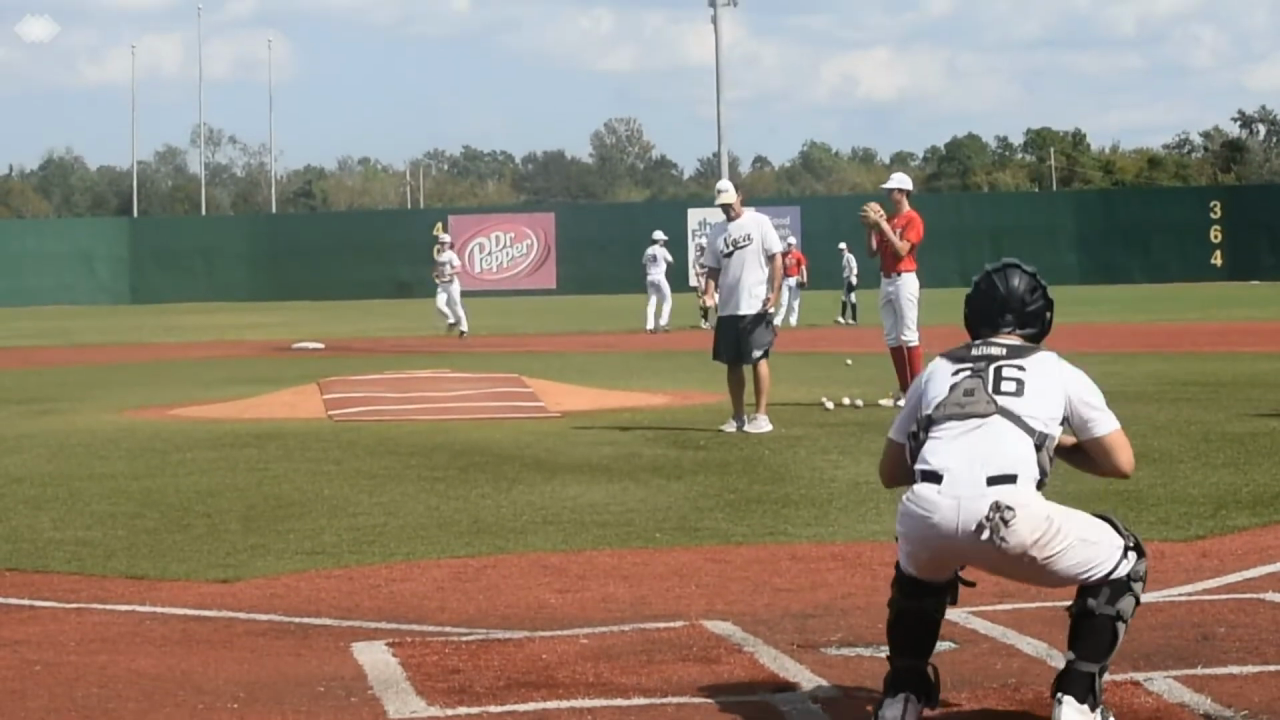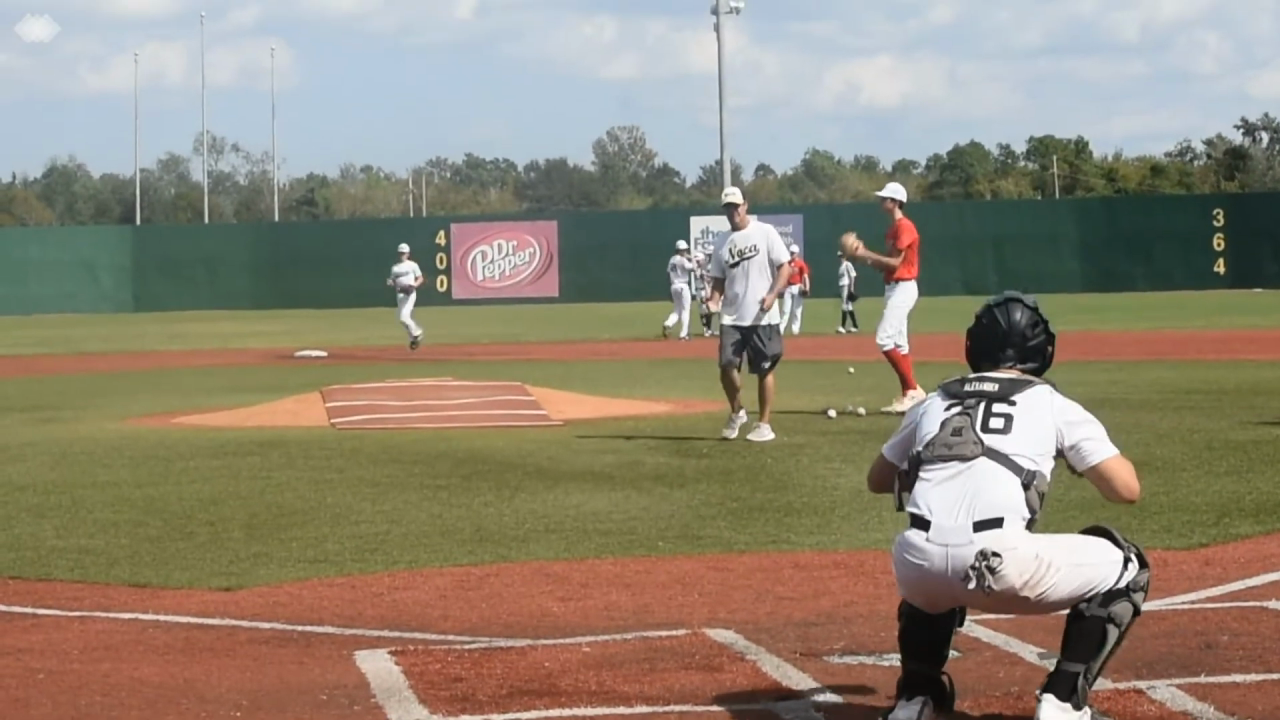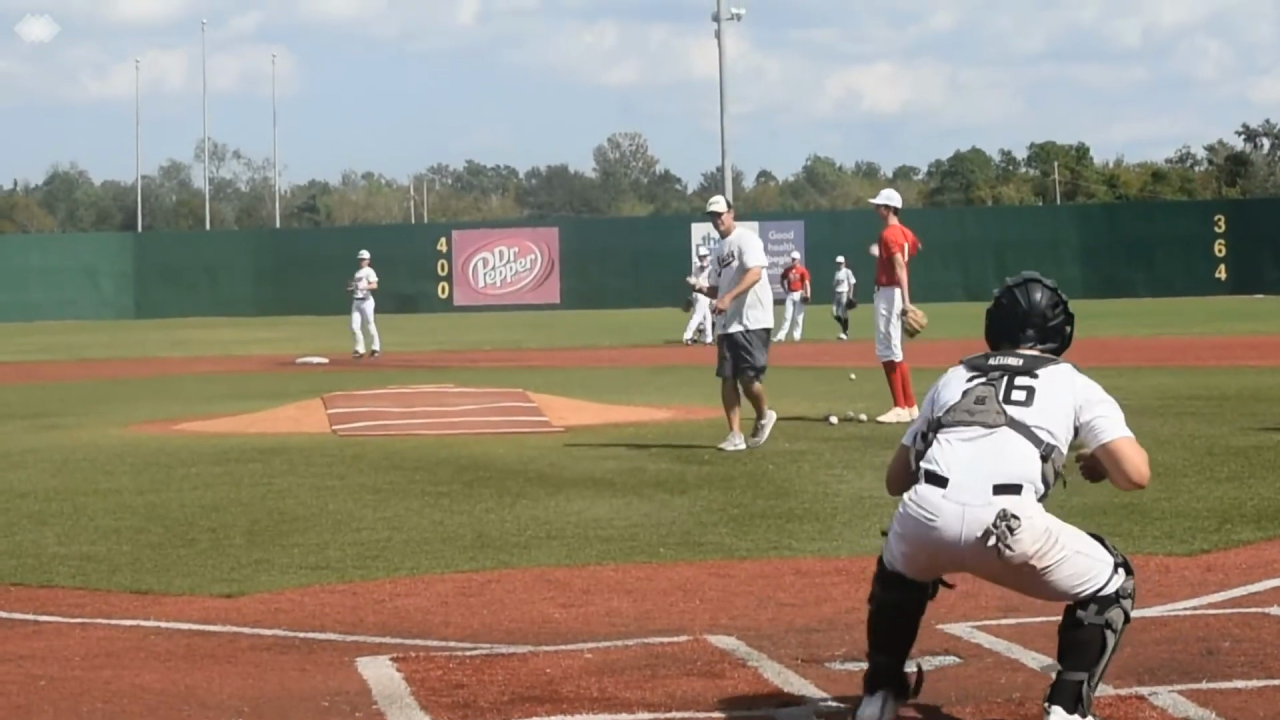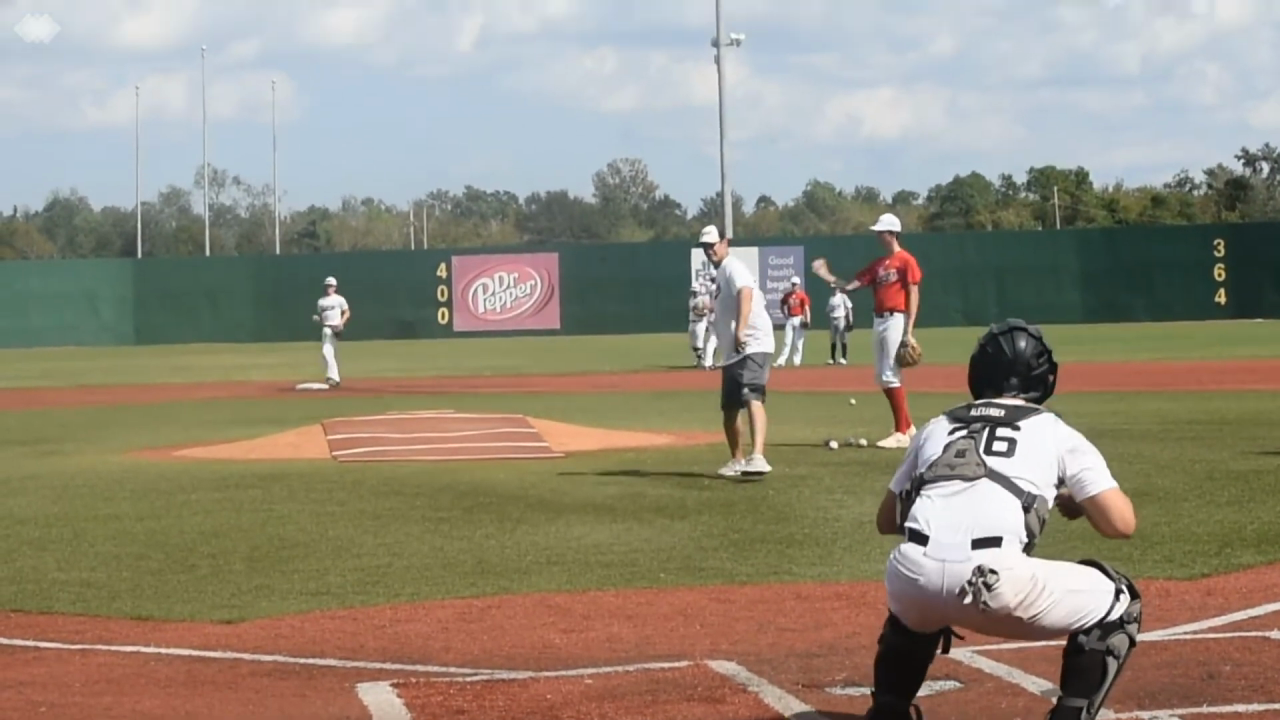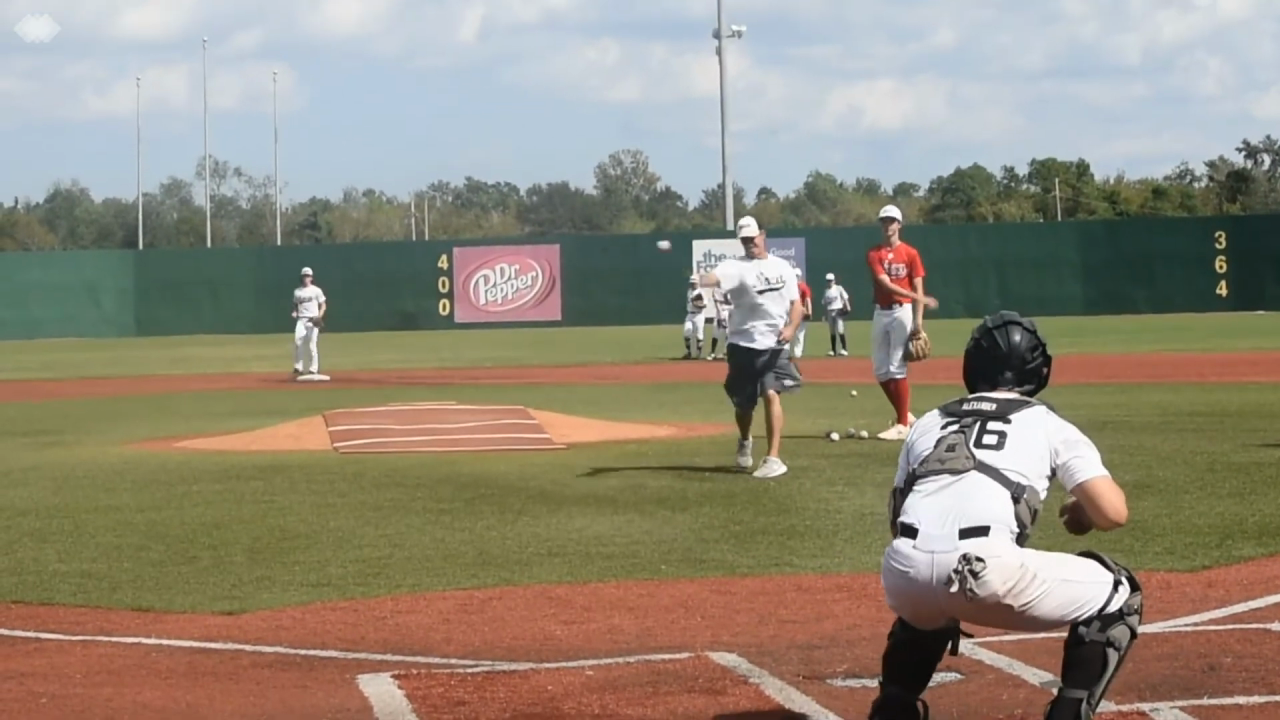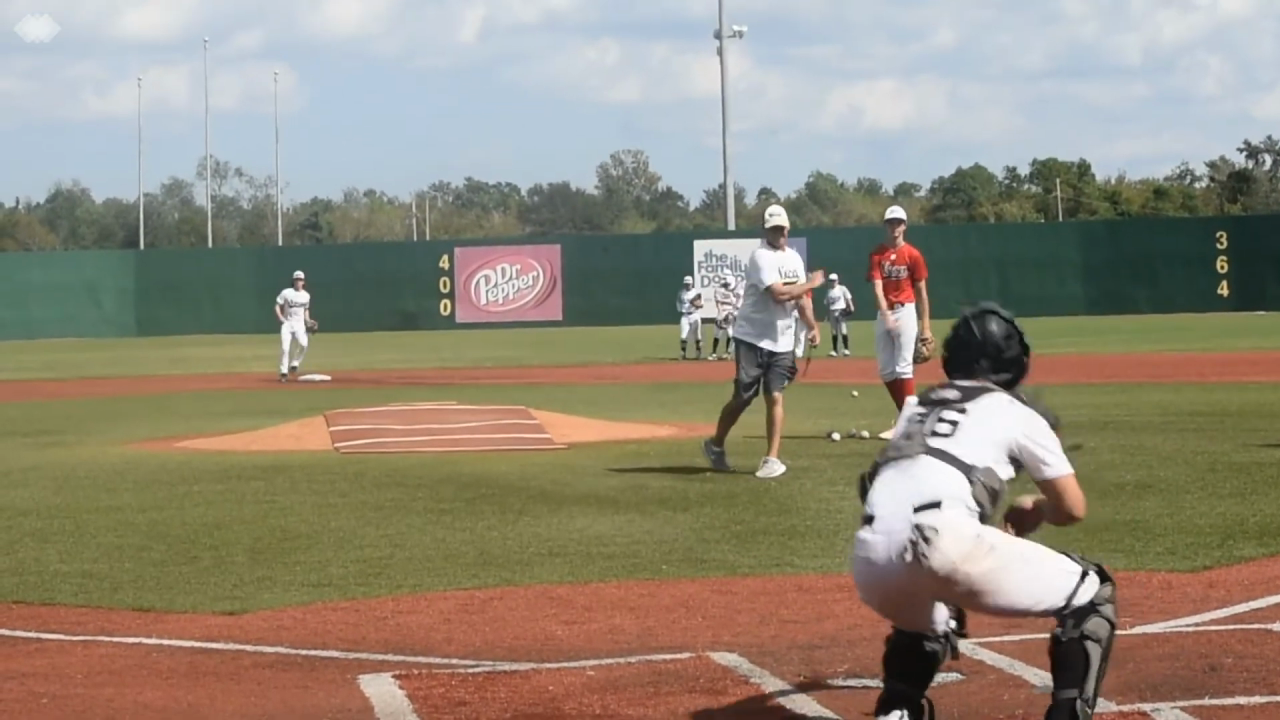
dt=0.4s
person 1, frame 1
left shoulder: (937, 368)
right shoulder: (1060, 370)
left elbow: (891, 471)
right elbow: (1121, 463)
left hip: (927, 511)
right hip: (1008, 513)
left knee: (919, 567)
right knee: (1121, 564)
person 1, frame 2
left shoulder: (934, 402)
right shoulder: (1054, 404)
left elbow: (878, 480)
right elbow: (1126, 489)
right wrist: (1080, 459)
left hip: (916, 562)
right hip: (997, 562)
right knee: (1125, 570)
person 1, frame 3
left shoulder: (955, 376)
right shoulder: (1074, 383)
left elbow: (896, 479)
right elbow: (1136, 474)
right wrist: (1101, 462)
left hip: (925, 517)
right hip: (1005, 524)
left knee: (898, 569)
right knee: (1111, 583)
person 1, frame 4
left shoulder: (937, 427)
right shoulder: (1058, 432)
left elbow: (886, 521)
right elbow: (1121, 524)
right wrist: (1080, 501)
left hip: (911, 575)
right hip: (991, 580)
right knee: (1117, 605)
person 1, frame 5
left shoulder: (929, 422)
right shoulder: (1050, 424)
right elbow: (1112, 514)
right wrist: (1081, 509)
left hip: (901, 572)
right hip: (983, 572)
left knee: (926, 612)
right knee: (1118, 597)
person 1, frame 6
left shoulder: (917, 405)
right shoulder: (1018, 413)
right elbow: (1071, 507)
right wrist: (1033, 511)
left hip: (870, 560)
right hip: (942, 542)
left knee: (924, 623)
right knee: (1089, 592)
person 2, frame 1
left shoulder: (759, 222)
right shoulder: (718, 231)
left elbow: (776, 259)
right elbow: (713, 269)
left wrist: (774, 293)
right wrist: (709, 294)
left hip: (755, 307)
right hip: (728, 308)
left knee: (758, 359)
right knee: (732, 363)
left ankle: (761, 416)
right ankle: (738, 416)
person 2, frame 2
left shoulder: (765, 232)
right shoulder: (722, 242)
left elbow: (784, 267)
right elbow: (718, 279)
left wrist: (773, 295)
right wrist: (714, 301)
left hip: (762, 317)
right hip: (732, 317)
left knee: (764, 370)
right knee: (727, 366)
left ankle: (764, 424)
right ankle: (736, 412)
person 2, frame 3
left shoulder: (746, 238)
right shoulder: (719, 250)
left elbow: (755, 273)
left wrist: (728, 298)
right wrist: (702, 288)
left hip: (754, 321)
right hip: (728, 324)
left knee: (749, 377)
right knee: (727, 377)
left ankle: (764, 416)
right ankle: (735, 435)
person 2, frame 4
left shoulder: (732, 267)
right shoulder: (721, 274)
left elbow: (746, 293)
left wrist: (740, 329)
right wrist: (713, 310)
left hip: (754, 346)
right hip: (732, 352)
left knee: (751, 398)
right knee: (729, 409)
left ankle: (757, 457)
right ankle: (737, 460)
person 2, frame 5
left shoulder: (783, 267)
right shoulder: (736, 267)
left elbow: (796, 303)
right elbow: (708, 280)
left wrist: (791, 328)
right wrist: (710, 277)
left hip: (775, 346)
right hip: (743, 345)
left knee: (771, 394)
right knee: (744, 404)
left ankle: (773, 458)
right ankle: (745, 441)
person 2, frame 6
left shoulder: (795, 258)
right shoulder: (761, 256)
left elbow: (800, 296)
right elbow: (779, 293)
left wrist: (812, 326)
right wrist: (811, 283)
left hip: (783, 343)
right hip: (752, 340)
left knee: (775, 397)
right knee: (742, 397)
left ankle: (772, 458)
right ankle: (716, 445)
person 3, frame 1
left shoulder: (912, 219)
right shoulder: (887, 220)
left elbow: (902, 250)
right elbow: (873, 252)
left wrist: (885, 227)
right wrist: (872, 227)
left hip: (904, 280)
right hip: (886, 281)
left knee: (908, 336)
right knee: (891, 338)
right ankle: (903, 391)
person 3, frame 2
left shoulder: (904, 227)
right shoulder: (892, 229)
left elbow: (896, 262)
left wrist: (866, 255)
right wrist: (865, 255)
left hip: (903, 288)
right hip: (893, 288)
left knee: (884, 339)
right knee: (898, 344)
left ankle: (913, 389)
right ankle: (906, 395)
person 3, frame 3
left shoulder: (888, 233)
right shoulder: (905, 232)
left elbow: (900, 266)
right elbow: (915, 248)
left wrist: (906, 301)
left hip: (888, 294)
right hip: (895, 294)
left knee: (887, 350)
right knee: (894, 351)
left ankle: (900, 408)
right ankle: (910, 405)
person 3, frame 4
left shoulder: (906, 260)
right shoulder: (877, 263)
left elbow: (913, 297)
right elbow: (852, 285)
left wrist: (909, 331)
right wrist: (828, 277)
left hip: (896, 321)
right hip: (879, 321)
left knee: (891, 375)
right knee: (885, 376)
left ankle: (902, 433)
right ankle: (906, 426)
person 3, frame 5
left shoulder: (910, 253)
right shoulder: (874, 253)
left elbow: (918, 289)
right elbow: (885, 284)
left wrist: (918, 323)
right wrist: (917, 297)
left hip: (902, 313)
right hip: (881, 313)
left knee: (897, 368)
right knee: (880, 370)
left ankle: (902, 424)
right ankle: (904, 415)
person 3, frame 6
left shoulder: (913, 254)
right shoulder: (876, 254)
left elbow: (921, 292)
right elbow: (877, 289)
left wrist: (925, 327)
right wrist: (886, 316)
left hip: (905, 312)
right hip: (883, 314)
left knee: (903, 368)
right knee: (886, 371)
